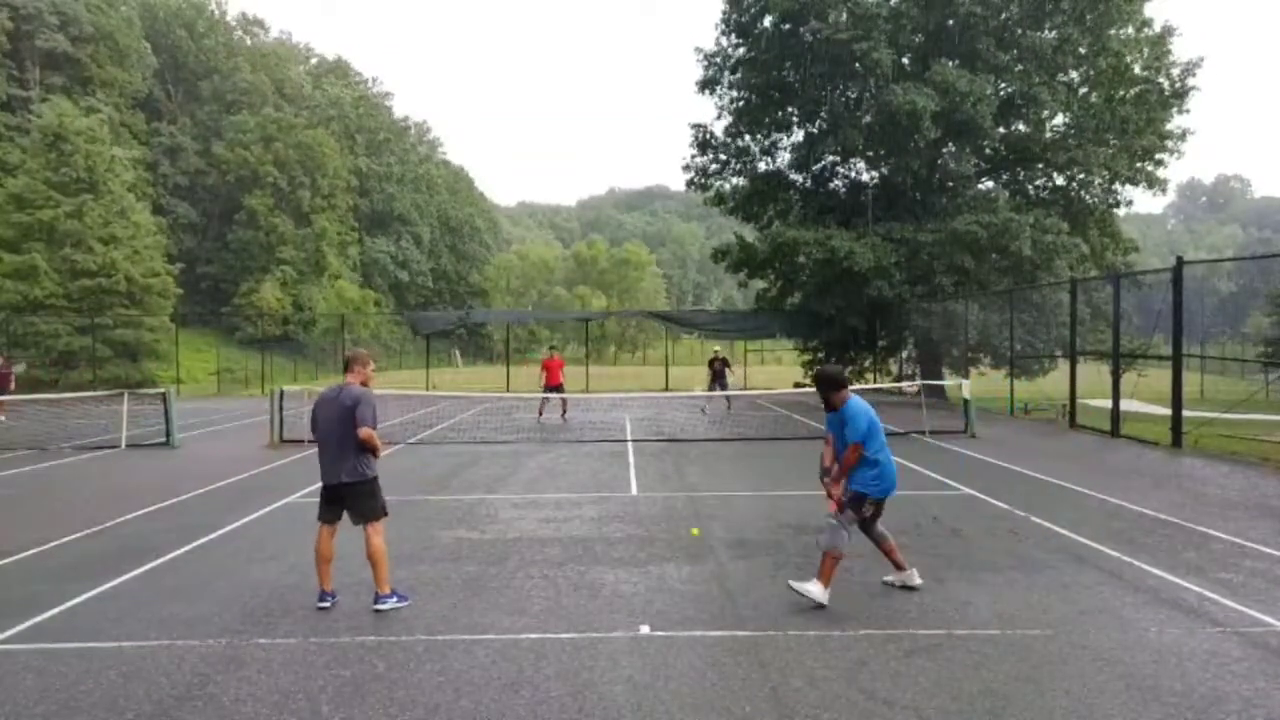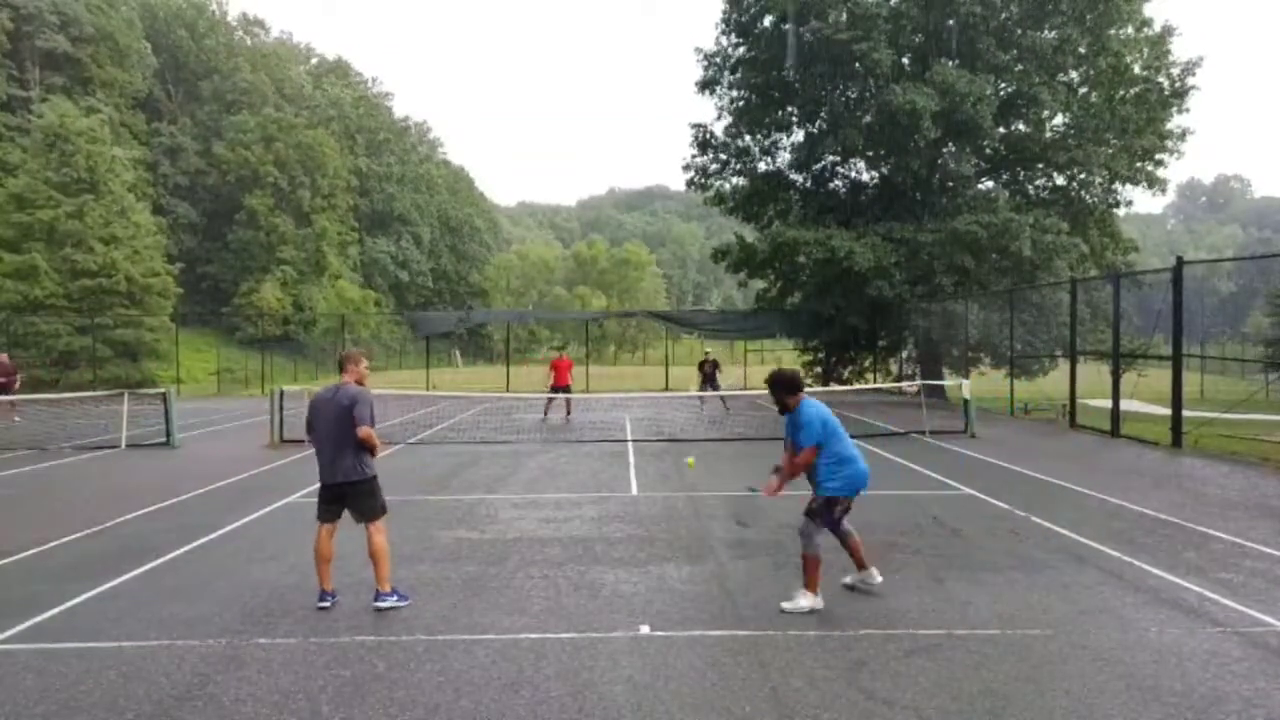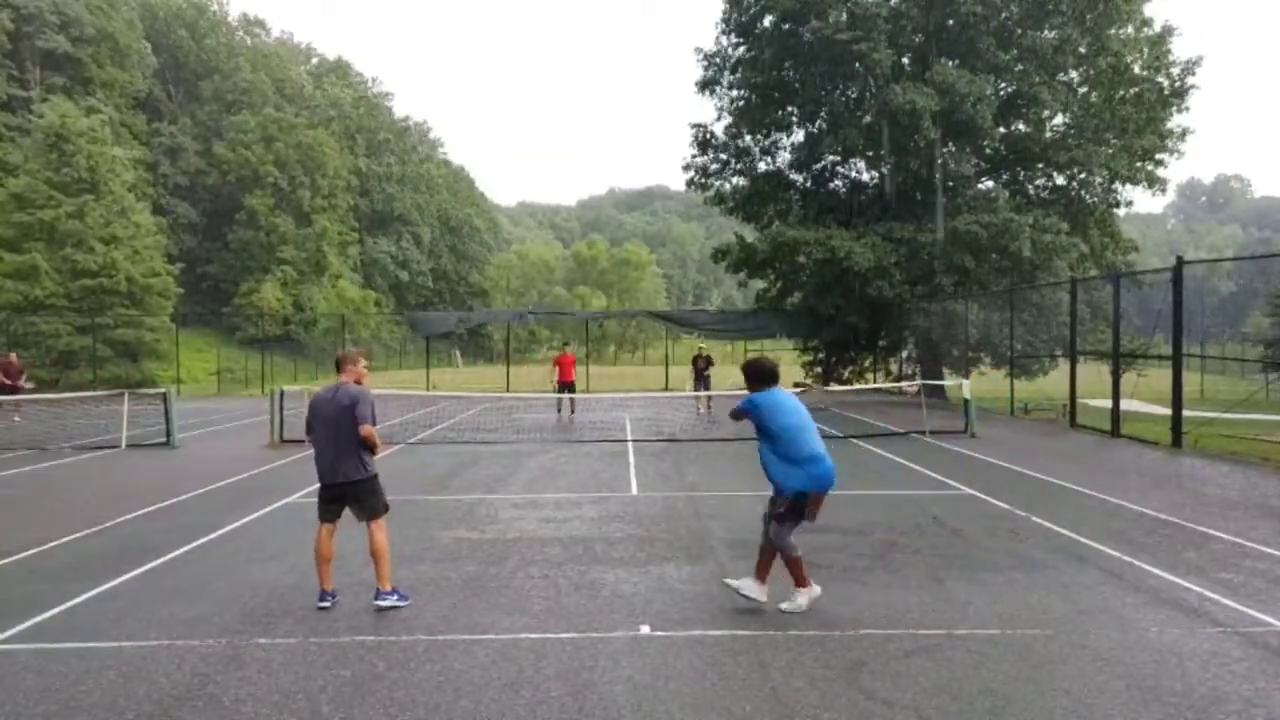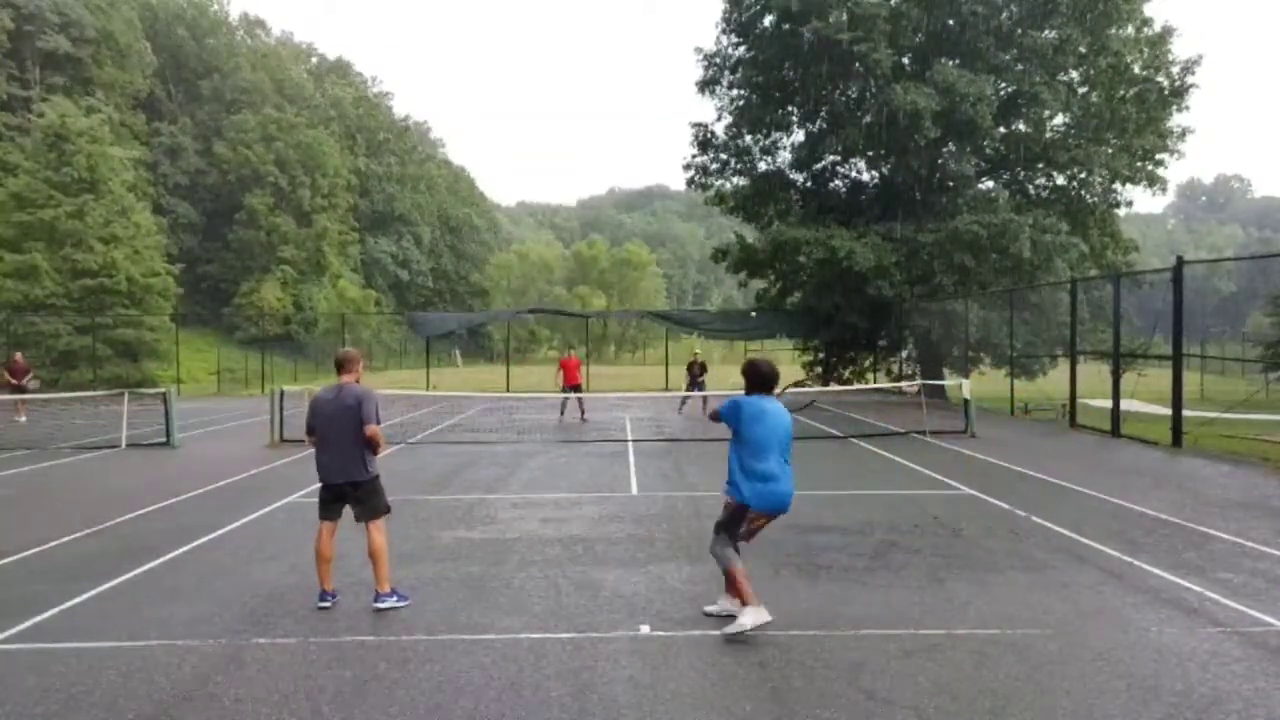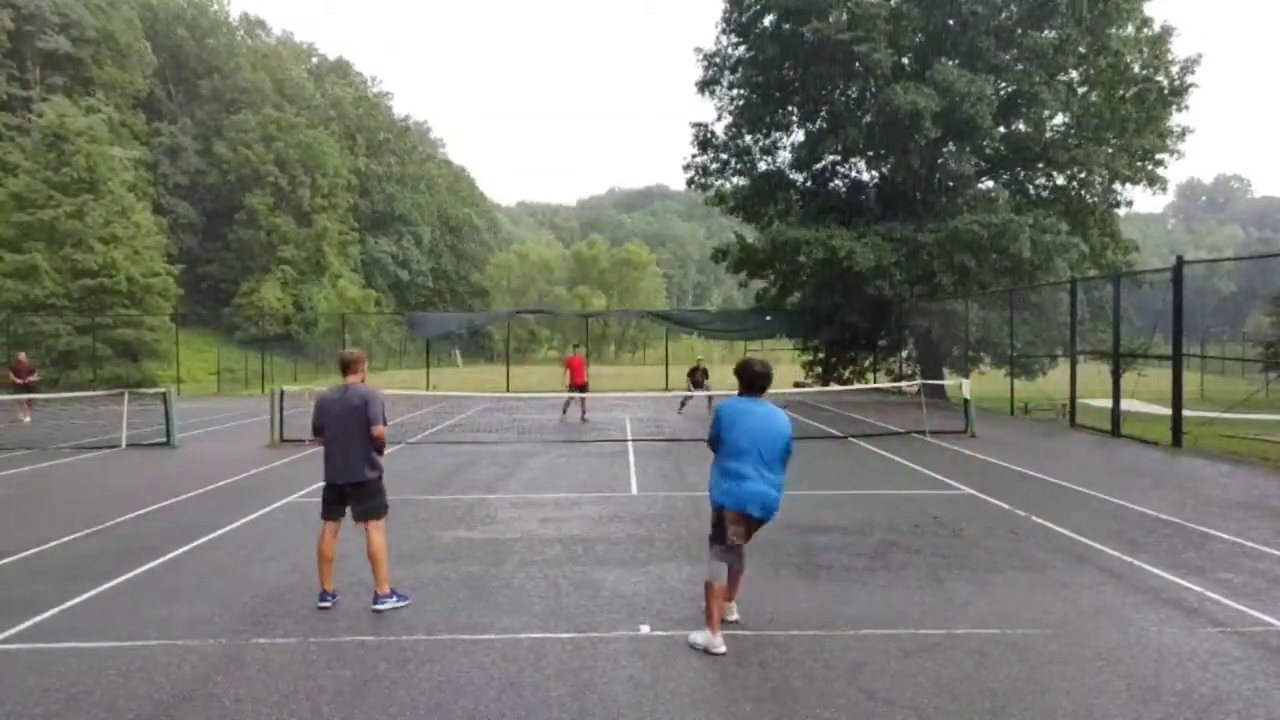
dt=0.2s
person 1, frame 1
left shoulder: (854, 411)
right shoulder: (835, 412)
left elbow: (854, 453)
right elbow: (830, 446)
left wrist: (834, 482)
right wrist: (827, 477)
left hip: (871, 481)
right hip: (870, 479)
left knee: (836, 525)
right knee: (869, 526)
left ankle: (820, 587)
right ankle: (906, 573)
person 1, frame 2
left shoulder: (809, 414)
right shoulder: (794, 414)
left elbow: (805, 459)
right elbow: (790, 452)
left wrist: (781, 481)
right wrist: (780, 472)
left hip: (842, 478)
right hip: (845, 475)
left knee: (808, 530)
right knee: (835, 522)
left ankle: (811, 594)
right ankle: (866, 572)
person 1, frame 3
left shoulder: (758, 401)
right shoulder: (787, 398)
left elbow: (735, 415)
left wrist: (743, 408)
left hip: (805, 477)
right hip: (813, 471)
left knee: (779, 532)
right knee: (772, 522)
left ankle: (805, 589)
right ankle: (757, 583)
person 1, frame 4
left shoulder: (742, 405)
right shoulder: (783, 413)
left elbow: (714, 415)
left wrist: (723, 411)
left hip: (754, 494)
right hip: (779, 493)
left knee: (720, 545)
right knee: (729, 541)
left ankle: (753, 608)
right ankle: (733, 600)
person 1, frame 5
left shoulder: (726, 409)
right shoulder: (783, 419)
left elbow: (713, 445)
right elbow: (783, 465)
left hip: (732, 496)
right hip: (767, 499)
left knee: (718, 557)
right knee: (735, 548)
left ankle: (713, 634)
right ankle: (728, 605)
person 2, frame 1
left shoulder: (323, 397)
right shoulder: (363, 395)
left elbow: (315, 433)
right elbow: (364, 433)
right wrist: (377, 447)
left hip: (330, 474)
right hip: (359, 475)
left knee: (326, 529)
right knee: (374, 529)
left ankle: (325, 593)
right ankle: (384, 594)
person 2, frame 2
left shoulder: (318, 398)
right shoulder: (359, 394)
left elbow: (311, 435)
right elbow: (363, 432)
right wrist: (375, 446)
left hip: (329, 474)
right hip: (358, 473)
left knee: (326, 529)
right knee: (376, 527)
left ankle: (325, 592)
right ankle: (384, 592)
person 2, frame 3
left shoulder: (317, 398)
right shoulder: (360, 394)
left elbow: (311, 436)
right elbow: (365, 431)
right wrist: (376, 445)
left hip: (328, 474)
right hip: (359, 473)
left knee: (326, 529)
right knee: (377, 526)
left ankle: (326, 592)
right ankle: (385, 591)
person 2, frame 4
left shoulder: (318, 398)
right shoulder: (363, 394)
left elbow: (312, 438)
right elbow: (371, 430)
right wrist: (378, 445)
left hip: (330, 474)
right hip: (362, 473)
left knee: (326, 529)
right knee: (376, 527)
left ankle: (326, 592)
right ankle: (384, 592)
person 2, frame 5
left shoulder: (324, 398)
right shoulder: (369, 395)
left elbow: (318, 436)
right elbow: (378, 431)
right wrist: (381, 447)
left hip: (334, 474)
right hip: (366, 474)
left knee: (329, 529)
right knee: (375, 529)
left ankle: (326, 592)
right ankle: (383, 594)
